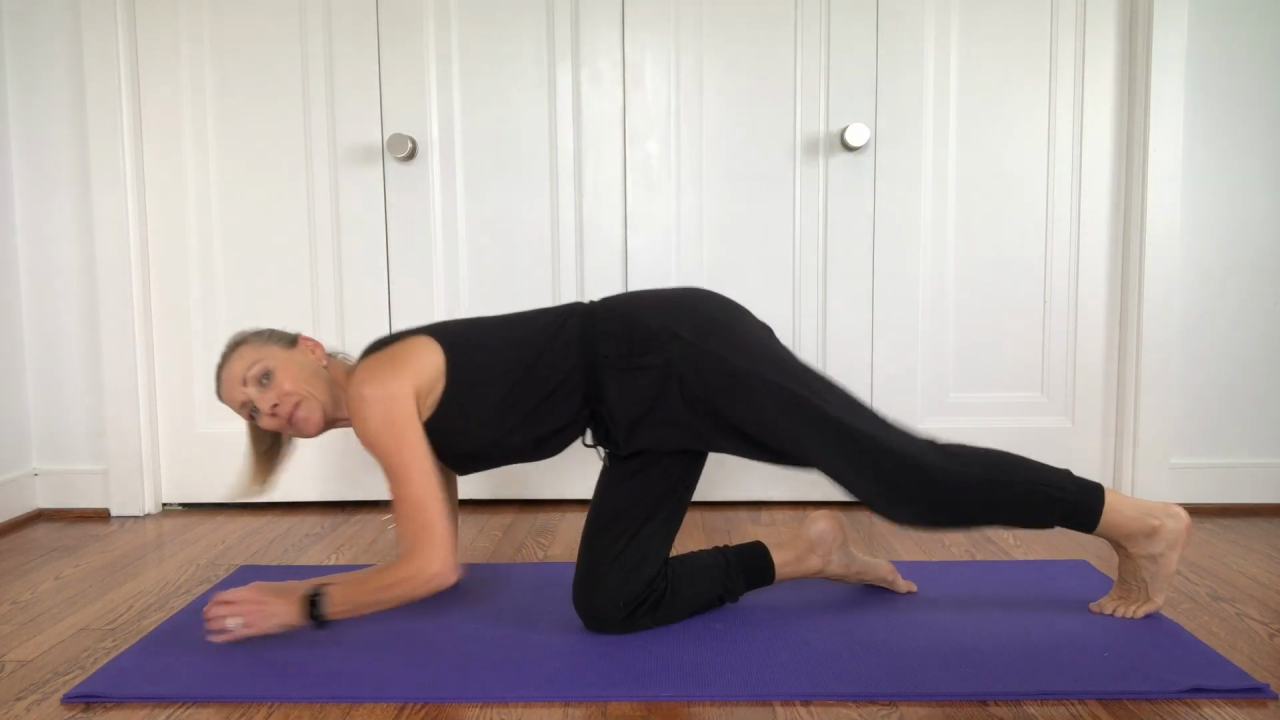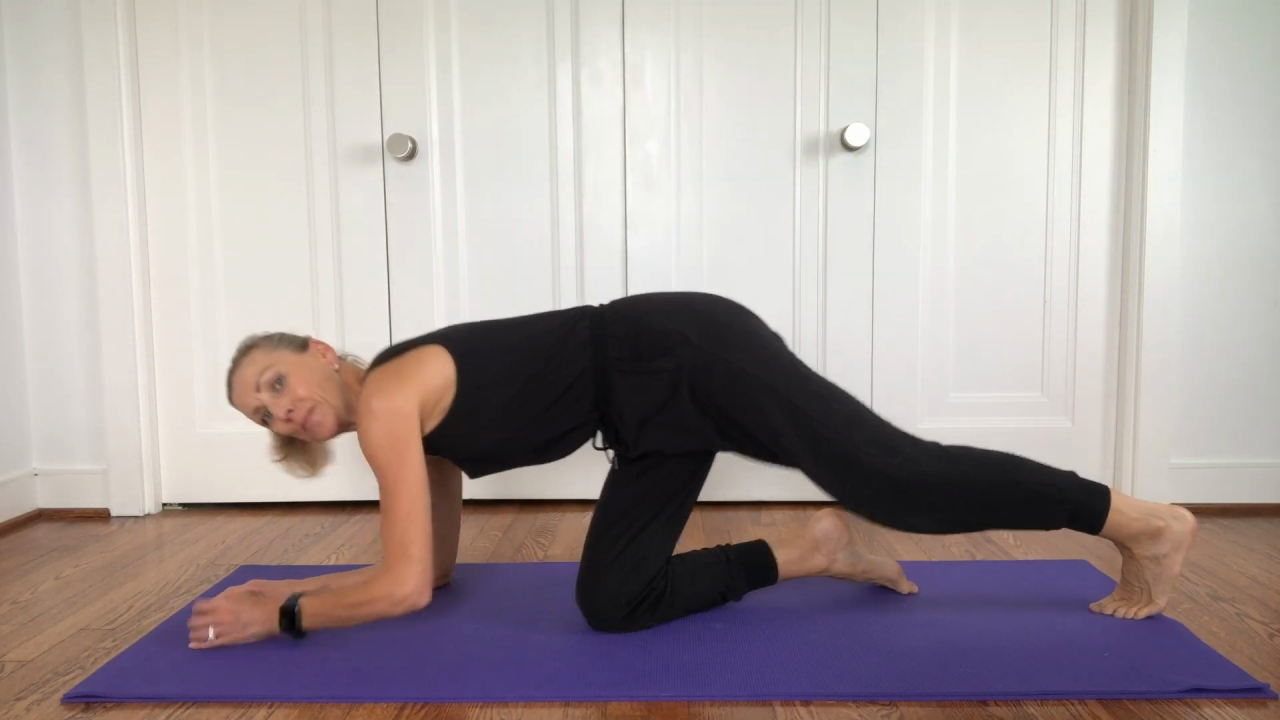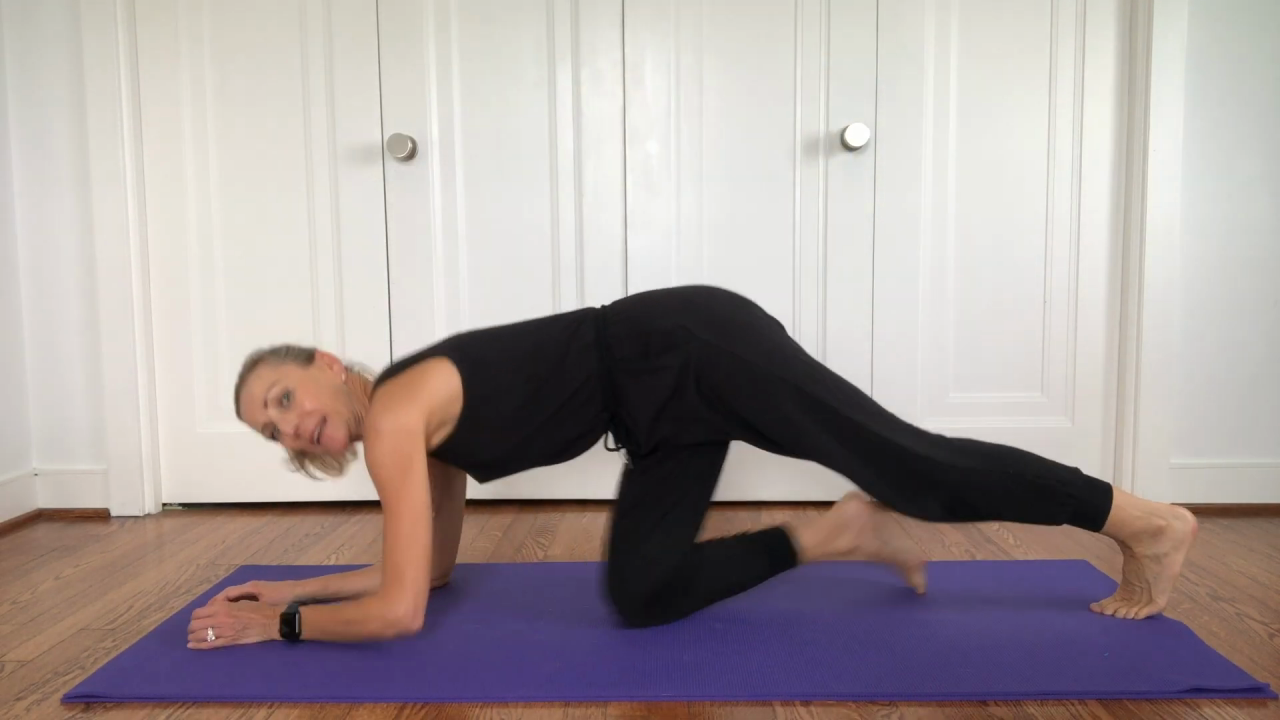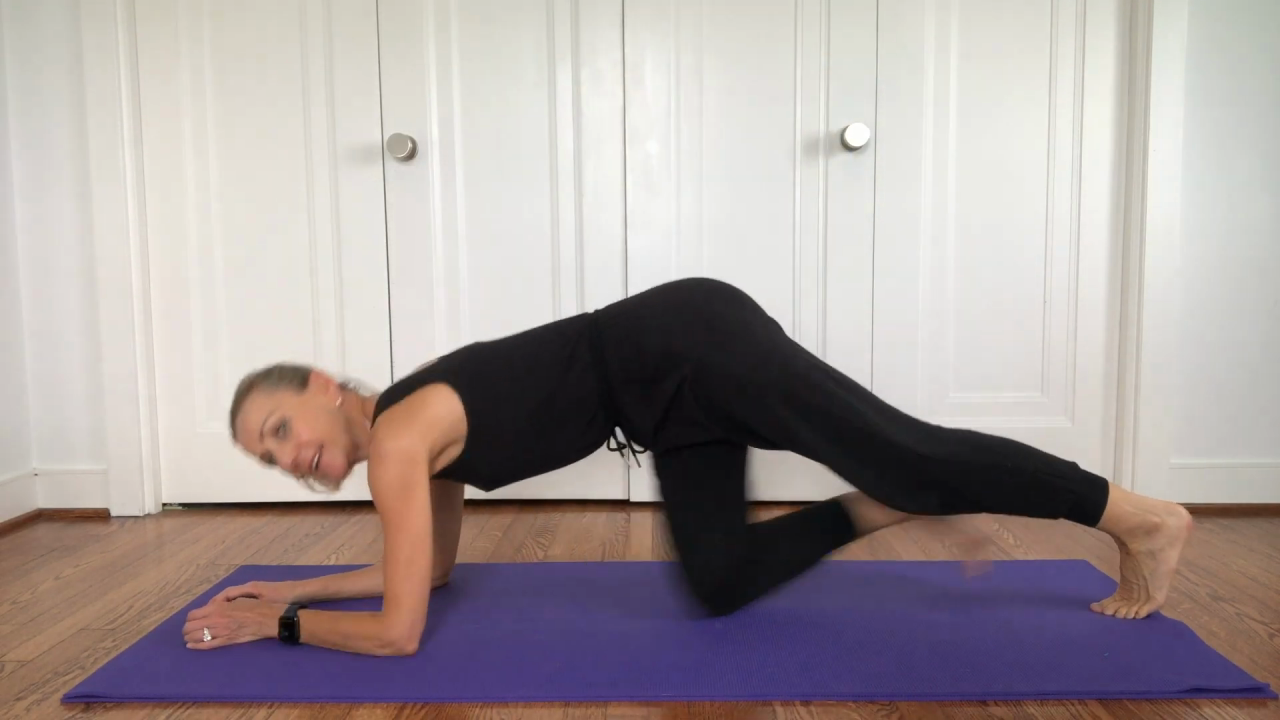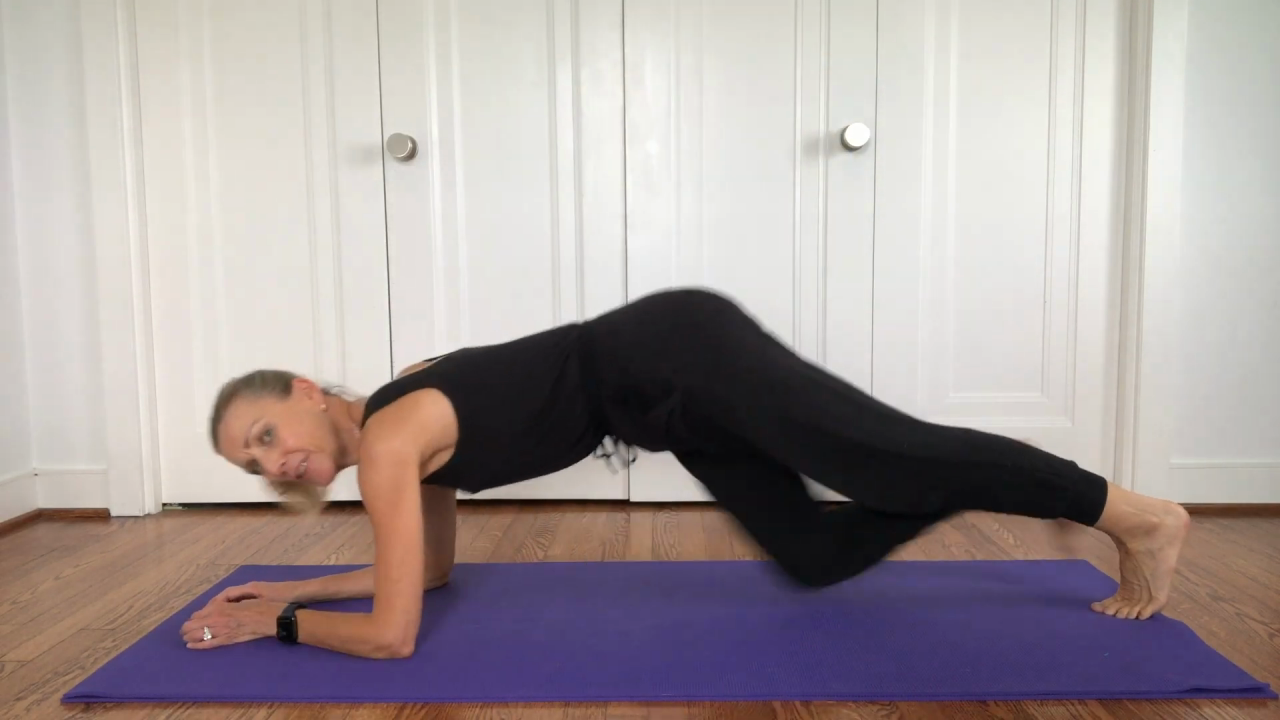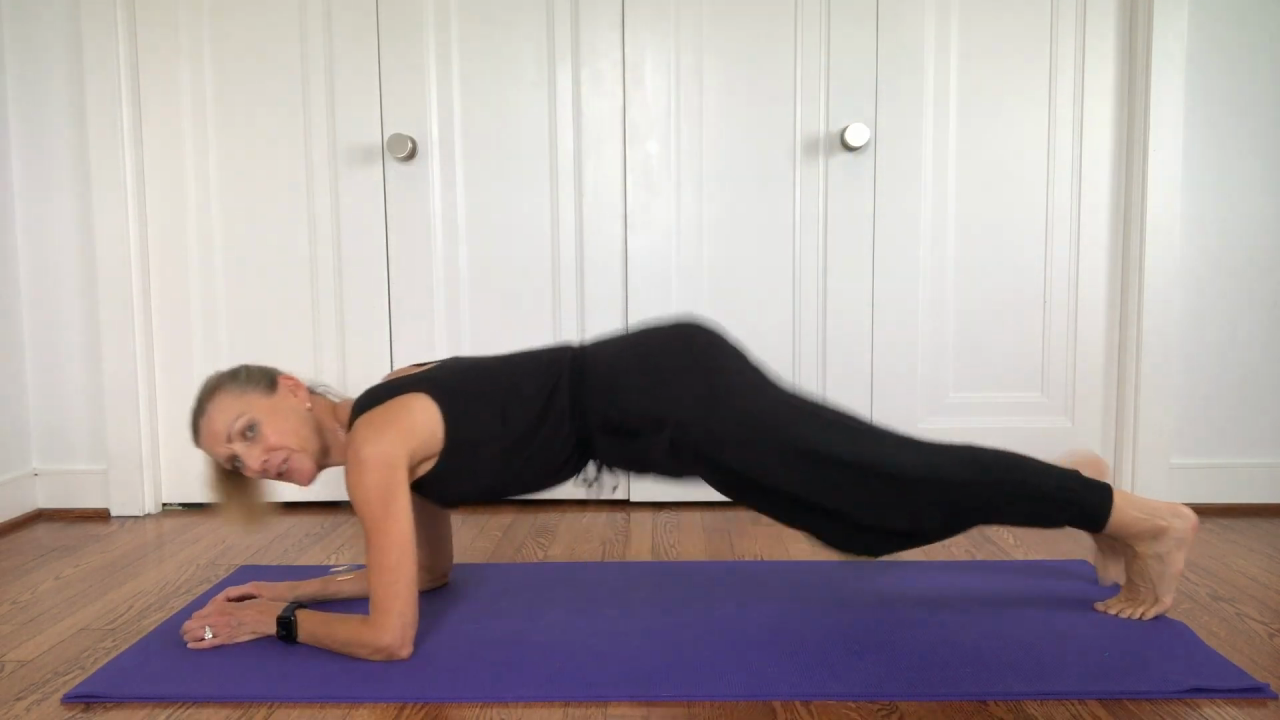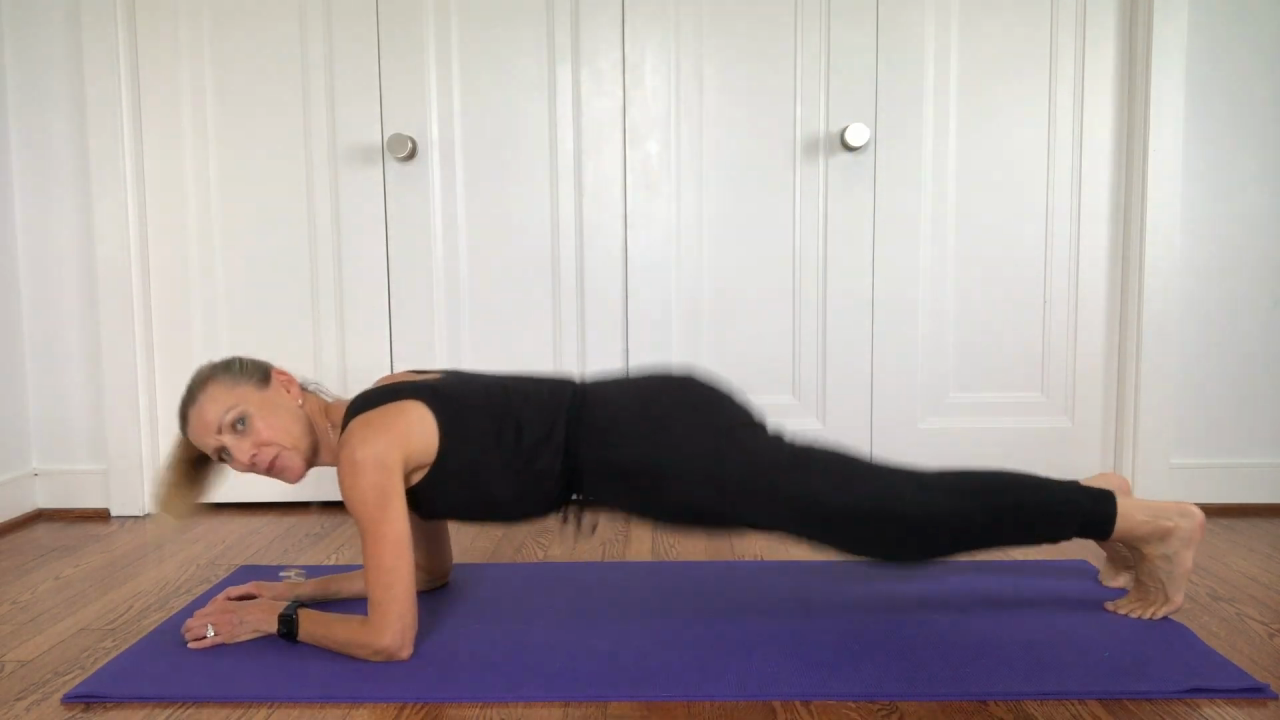
dt=0.1s
person 1, frame 1
left shoulder: (378, 385)
right shoulder: (415, 422)
left elbow: (435, 566)
right elbow: (430, 559)
left wrist: (305, 610)
right wrist: (305, 583)
left hip: (676, 351)
right hip: (654, 410)
left knee: (900, 472)
right knee: (609, 607)
left ankle: (1140, 520)
right ankle: (804, 553)
person 1, frame 2
left shoulder: (387, 394)
right shoulder: (419, 426)
left elbow: (408, 586)
right elbow: (426, 566)
left wrist: (280, 616)
right wrist: (293, 584)
left hip: (685, 353)
right hip: (660, 410)
left knee: (899, 479)
right knee: (612, 605)
left ankle: (1142, 520)
right ankle: (806, 552)
person 1, frame 3
left shoulder: (396, 415)
right shoulder: (415, 422)
left elbow: (400, 610)
right elbow: (428, 566)
left wrist: (279, 625)
right wrist: (298, 587)
left hip: (690, 346)
right hip: (673, 387)
left knee: (902, 464)
right knee: (641, 597)
left ankle: (1143, 521)
right ankle: (831, 533)
person 1, frame 4
left shoulder: (395, 435)
right shoulder: (414, 433)
left elbow: (398, 629)
right elbow: (430, 570)
left wrist: (278, 625)
right wrist: (297, 587)
left hip: (690, 349)
right hip: (673, 376)
left knee: (901, 454)
right knee: (717, 582)
left ankle: (1138, 516)
right ankle: (886, 507)
person 1, frame 5
left shoulder: (384, 439)
right shoulder: (405, 424)
left elbow: (393, 630)
right elbow: (431, 567)
left wrist: (276, 621)
right wrist: (297, 586)
left hip: (683, 359)
right hip: (671, 366)
left knee: (906, 458)
right knee: (816, 559)
left ankle: (1140, 516)
right ankle: (1035, 485)
person 1, frame 6
left shoulder: (371, 440)
right shoulder: (394, 424)
left elbow: (392, 632)
right elbow: (427, 569)
left wrist: (276, 623)
right wrist: (296, 587)
left hip: (673, 397)
right hip: (664, 392)
left knee: (903, 481)
right knee: (872, 521)
left ankle: (1143, 520)
right ankle: (1069, 485)
person 1, frame 7
left shoulder: (363, 443)
right shoulder: (387, 414)
left elbow: (393, 632)
right elbow: (429, 566)
left wrist: (283, 620)
right wrist: (294, 587)
left hip: (665, 447)
right hip: (659, 425)
left knee: (906, 509)
right knee: (890, 523)
left ankle: (1142, 516)
right ankle: (1097, 500)
